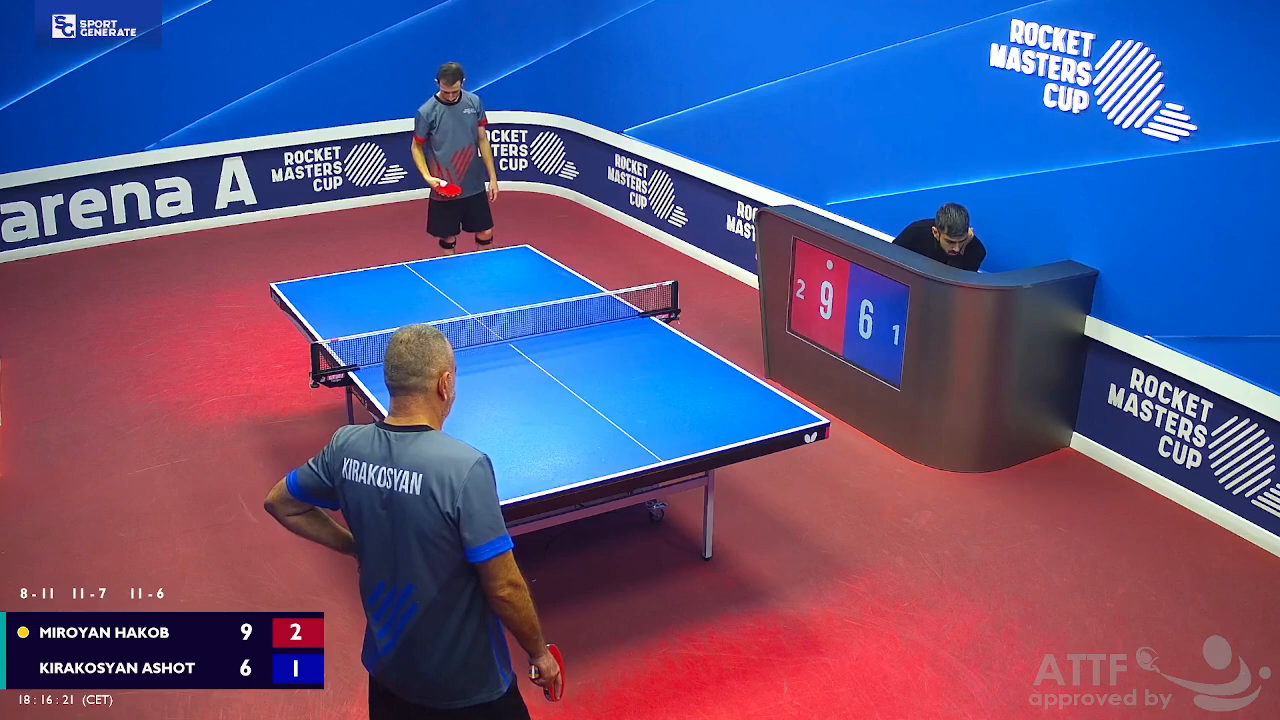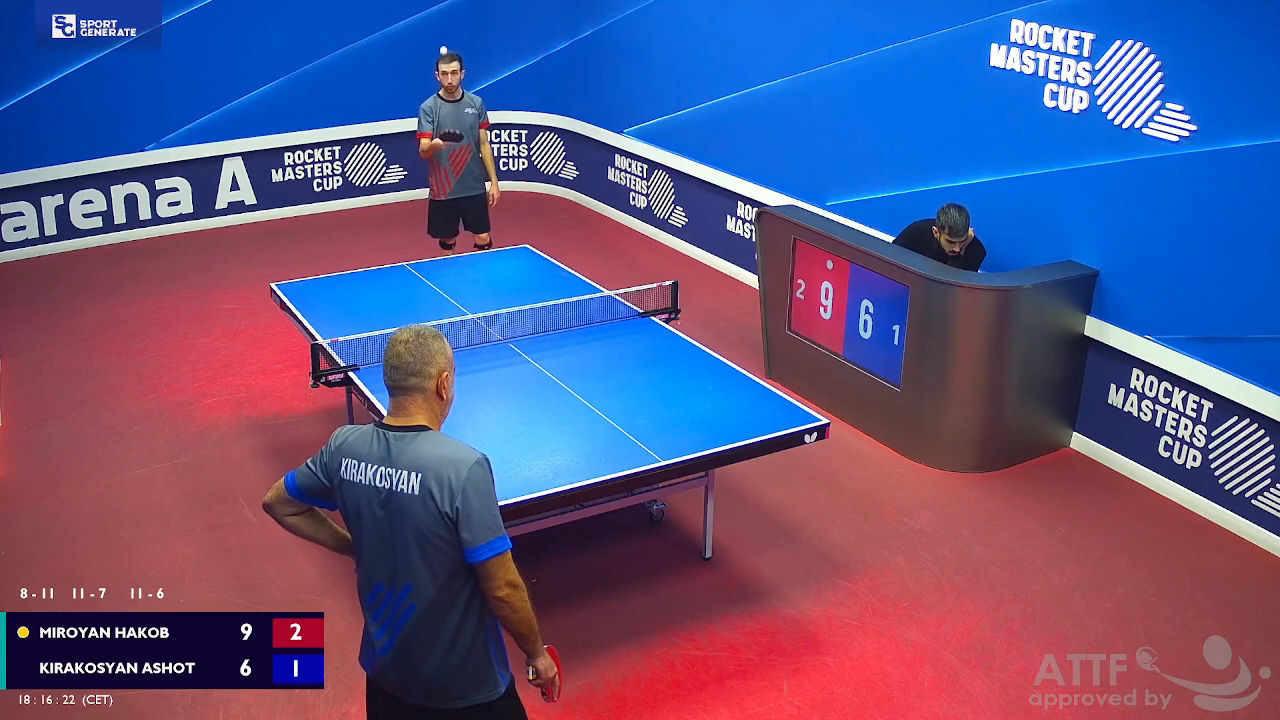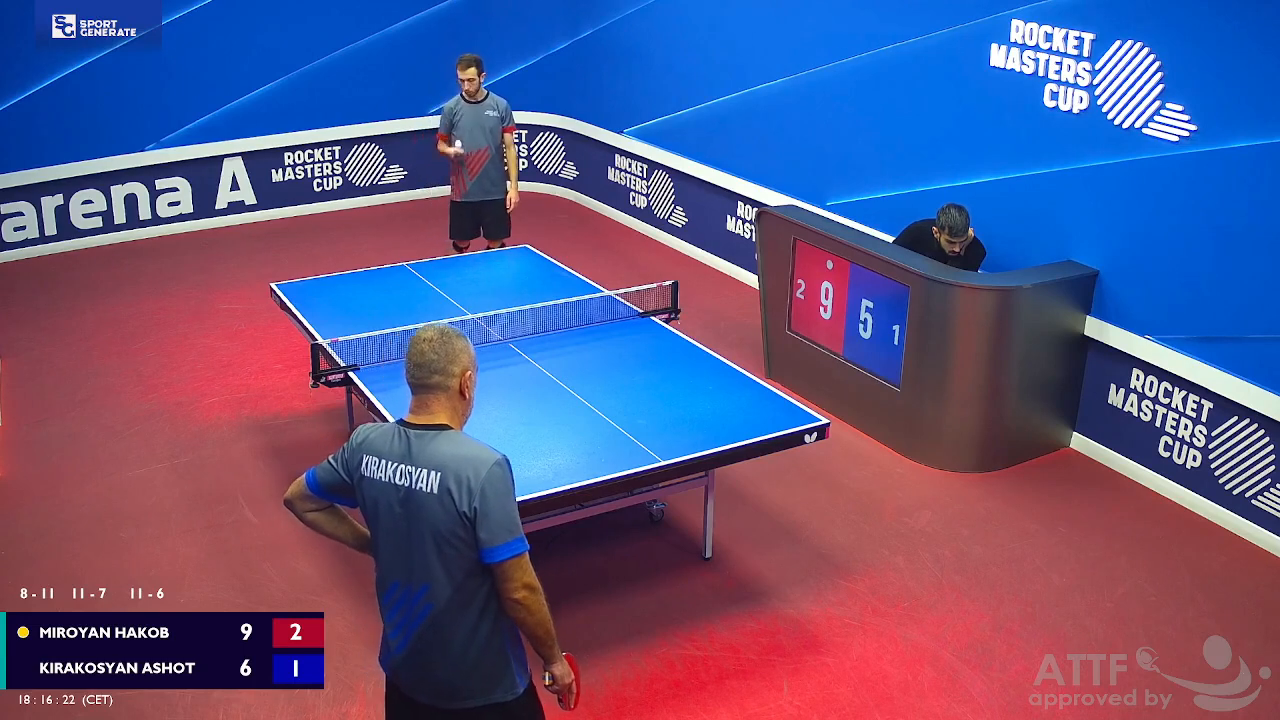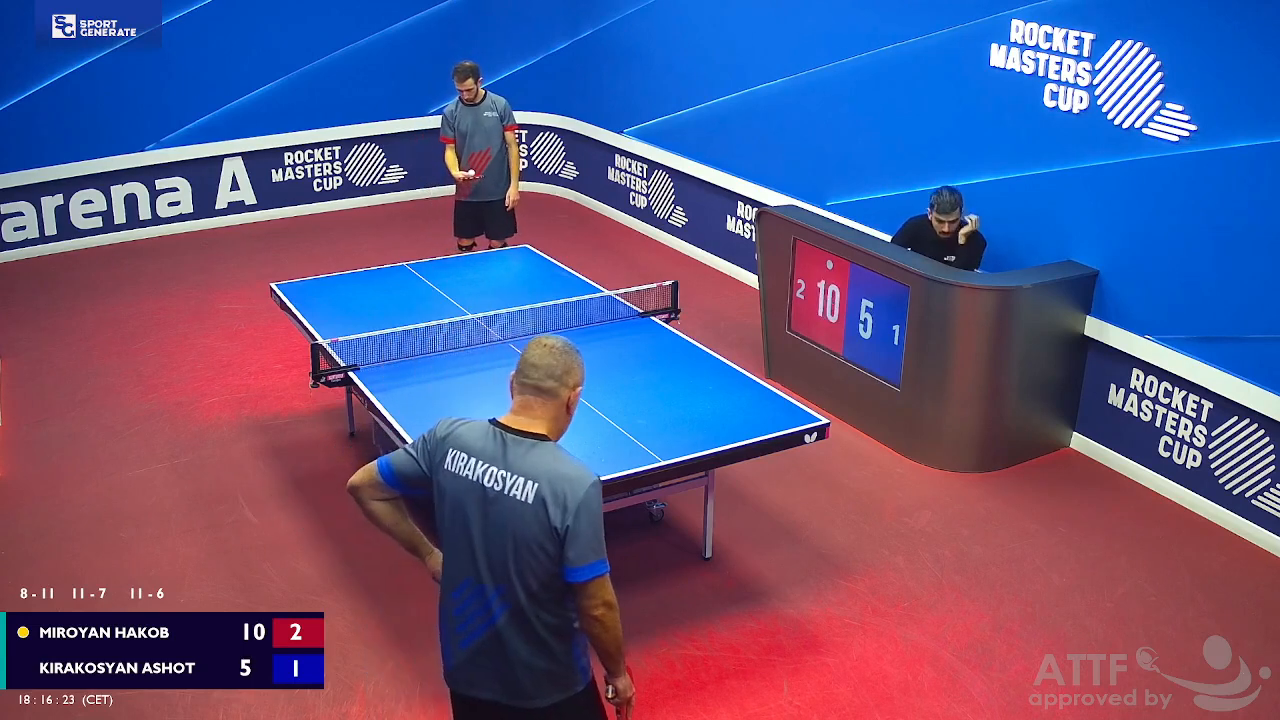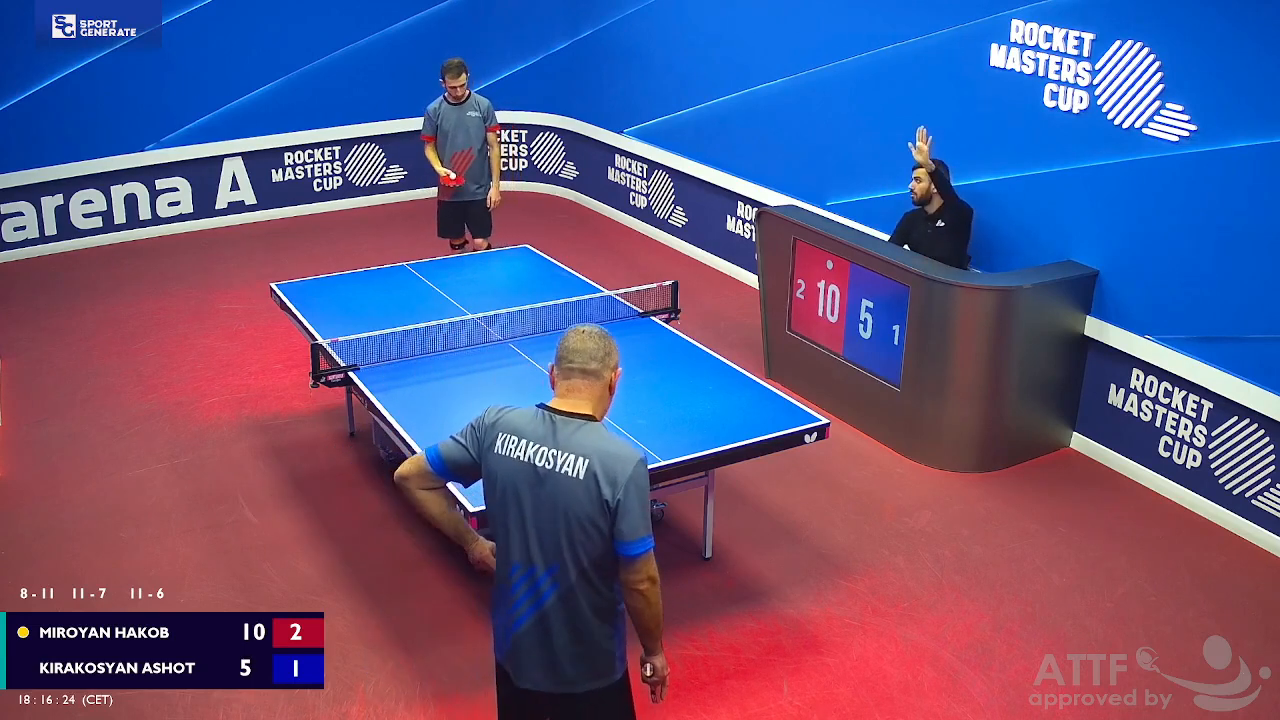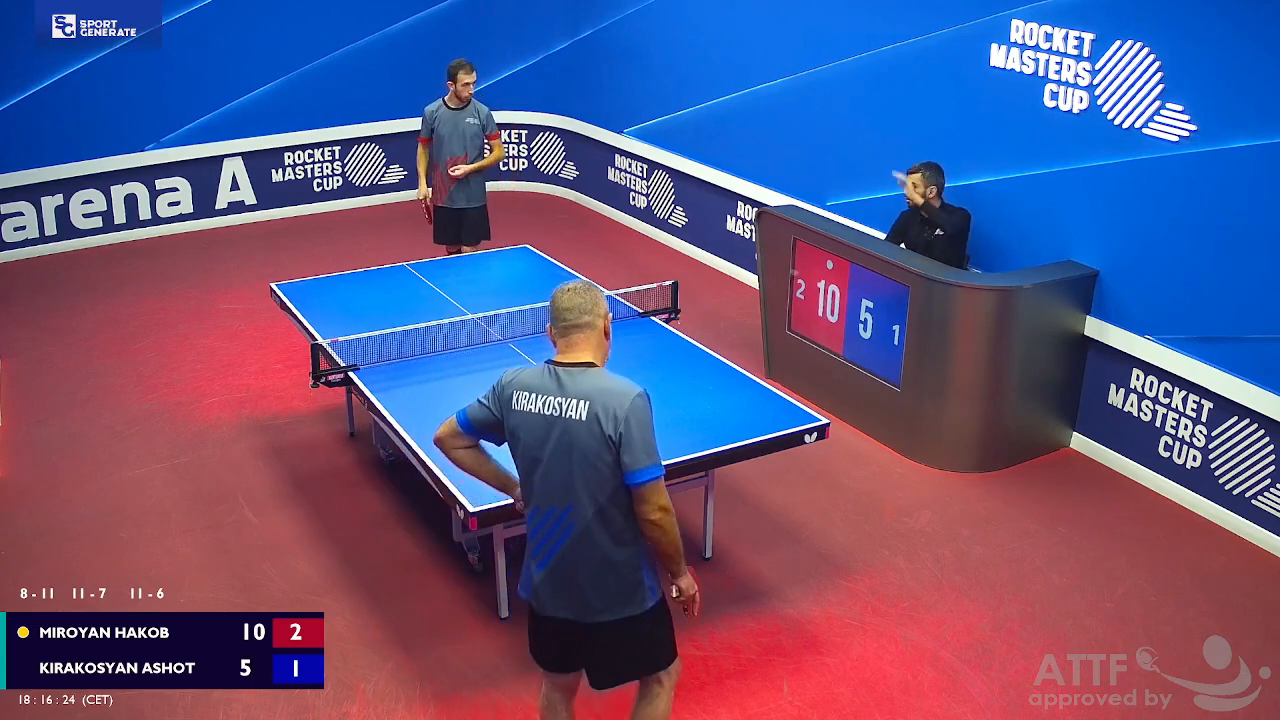
dt=0.7s
person 1, frame 1
left shoulder: (346, 446)
right shoulder: (464, 467)
left elbow: (281, 503)
right elbow: (503, 588)
right wrist: (539, 652)
left hip: (387, 669)
right hip: (468, 685)
person 1, frame 2
left shoulder: (345, 446)
right shoulder: (463, 467)
left elbow: (278, 503)
right elbow: (502, 589)
right wrist: (537, 653)
left hip: (385, 668)
right hip: (466, 686)
person 1, frame 3
left shoulder: (366, 444)
right shoulder: (483, 468)
left elbow: (299, 499)
right elbow: (518, 590)
right wrist: (553, 658)
left hip: (404, 669)
right hip: (486, 685)
person 1, frame 4
left shoulder: (449, 438)
right shoulder: (575, 484)
left elbow: (363, 486)
right elbow: (596, 607)
left wrist: (427, 554)
right wrist: (618, 672)
left hip: (465, 663)
right hip: (548, 682)
person 1, frame 5
left shoulder: (495, 425)
right shoulder: (622, 462)
left elbow: (411, 476)
right elbow: (640, 582)
left wrist: (472, 542)
right wrist: (654, 651)
left hip: (514, 637)
right hip: (587, 658)
person 1, frame 6
left shoulder: (514, 386)
right shoulder: (625, 399)
left elbow: (448, 438)
right elbow: (653, 511)
right wrist: (679, 572)
left hip: (547, 582)
right hip: (621, 589)
right knee: (660, 677)
person 2, frame 1
left shoulder: (474, 102)
right shoulder: (426, 112)
left elbow: (483, 140)
right elbow: (416, 147)
left wrist: (492, 177)
right wrist: (427, 177)
left hip: (475, 187)
left knee: (485, 235)
right knee: (448, 241)
person 2, frame 2
left shoulder: (476, 103)
right shoulder: (428, 108)
left elbow: (484, 144)
right elbow: (423, 151)
left wrist: (494, 181)
right wrist: (434, 144)
left hip: (474, 187)
right hip: (443, 190)
left knee: (483, 240)
right knee: (447, 242)
person 2, frame 3
left shoulder: (500, 106)
right shoulder: (450, 108)
left elbow: (510, 148)
right elbow: (440, 144)
left wrist: (513, 187)
right wrist: (448, 151)
left hip: (494, 192)
right hip: (462, 193)
left knee: (496, 246)
right knee: (461, 246)
person 2, frame 4
left shoulder: (500, 105)
right shoulder: (450, 112)
left elbow: (512, 146)
right elbow: (450, 149)
left wrist: (514, 185)
right wrist: (455, 172)
left hip: (497, 191)
right hip: (466, 193)
left knee: (497, 245)
right knee: (465, 245)
person 2, frame 5
left shoulder: (483, 105)
right shoulder: (434, 110)
left elbow: (494, 147)
right elbow: (429, 146)
left wrist: (495, 186)
right wrist: (439, 169)
left hip: (478, 190)
right hip: (449, 191)
left knee: (481, 244)
right knee: (456, 245)
person 2, frame 6
left shoulder: (482, 112)
right shoulder: (431, 112)
left elbow: (499, 152)
right elbow: (423, 148)
left wrist: (470, 168)
right wrist: (422, 181)
left hip: (473, 198)
right hip: (443, 198)
left knee: (469, 251)
right knee: (452, 250)
